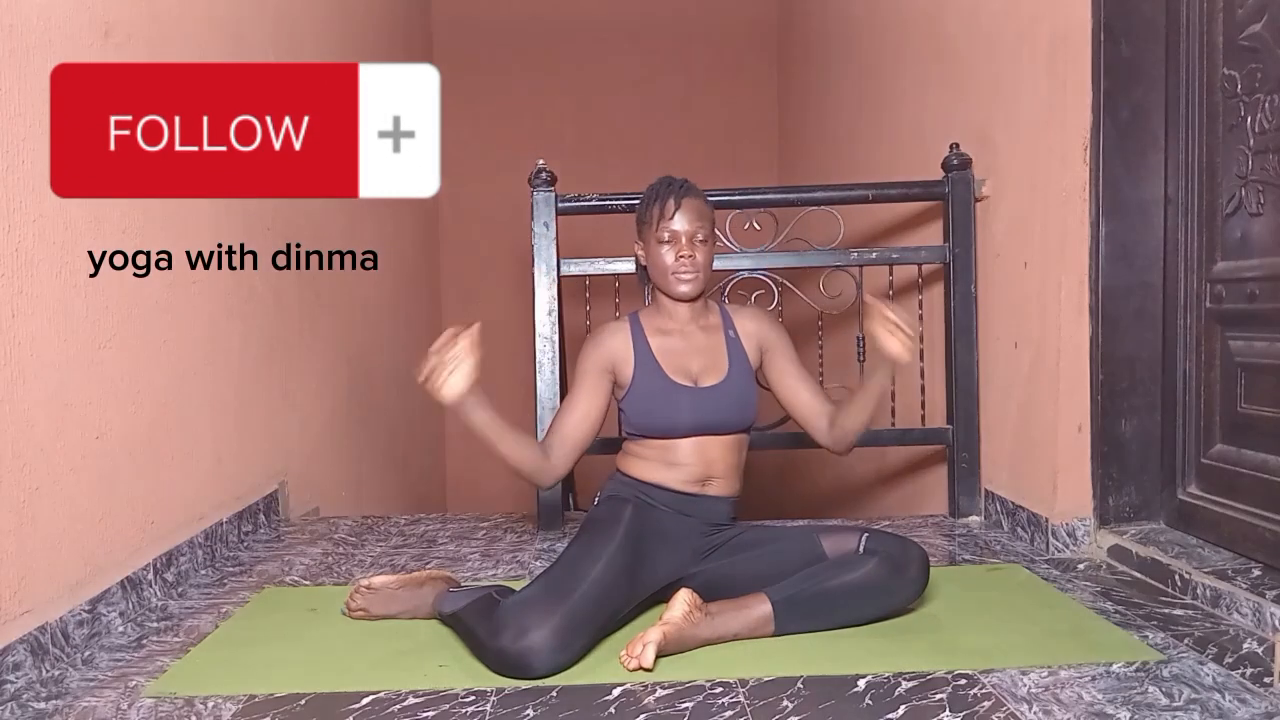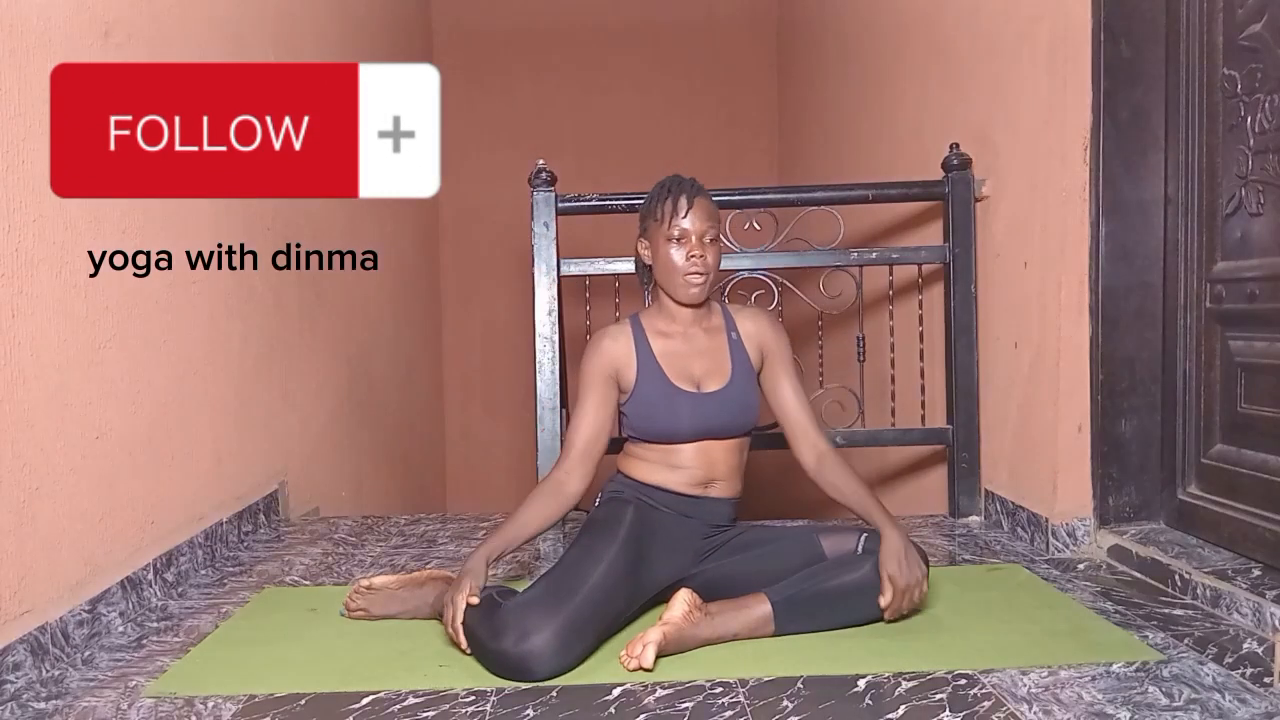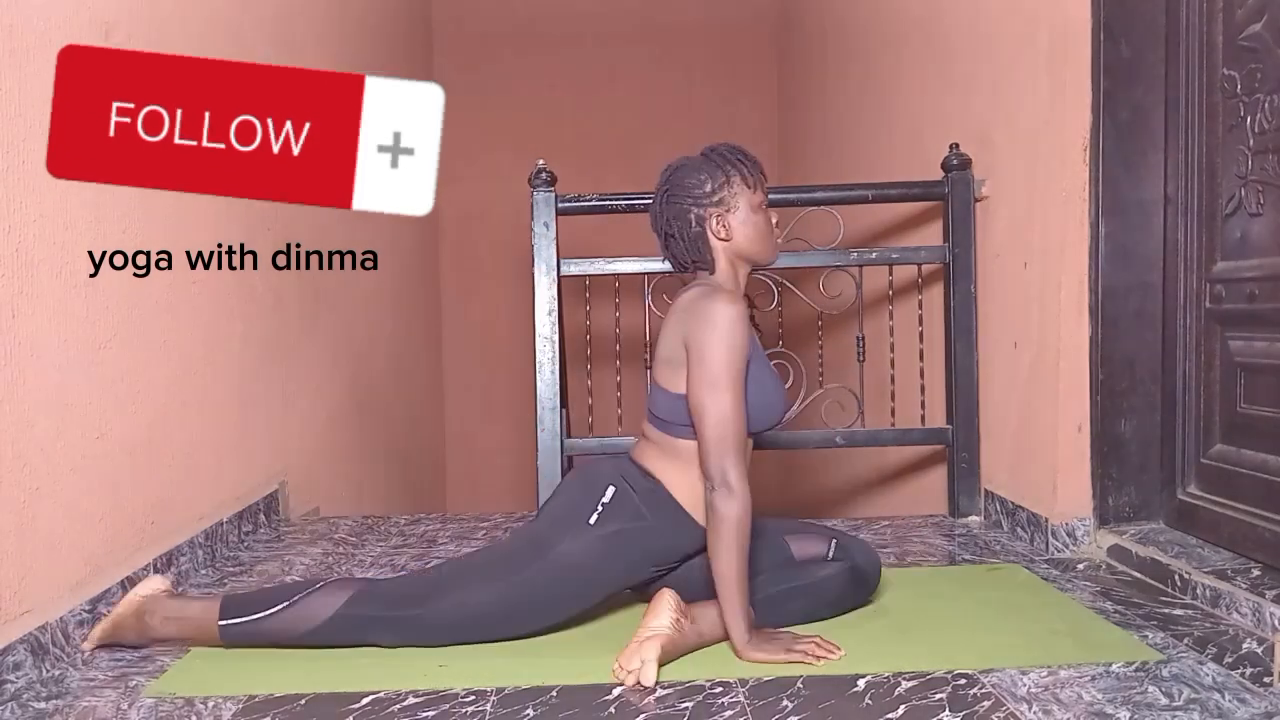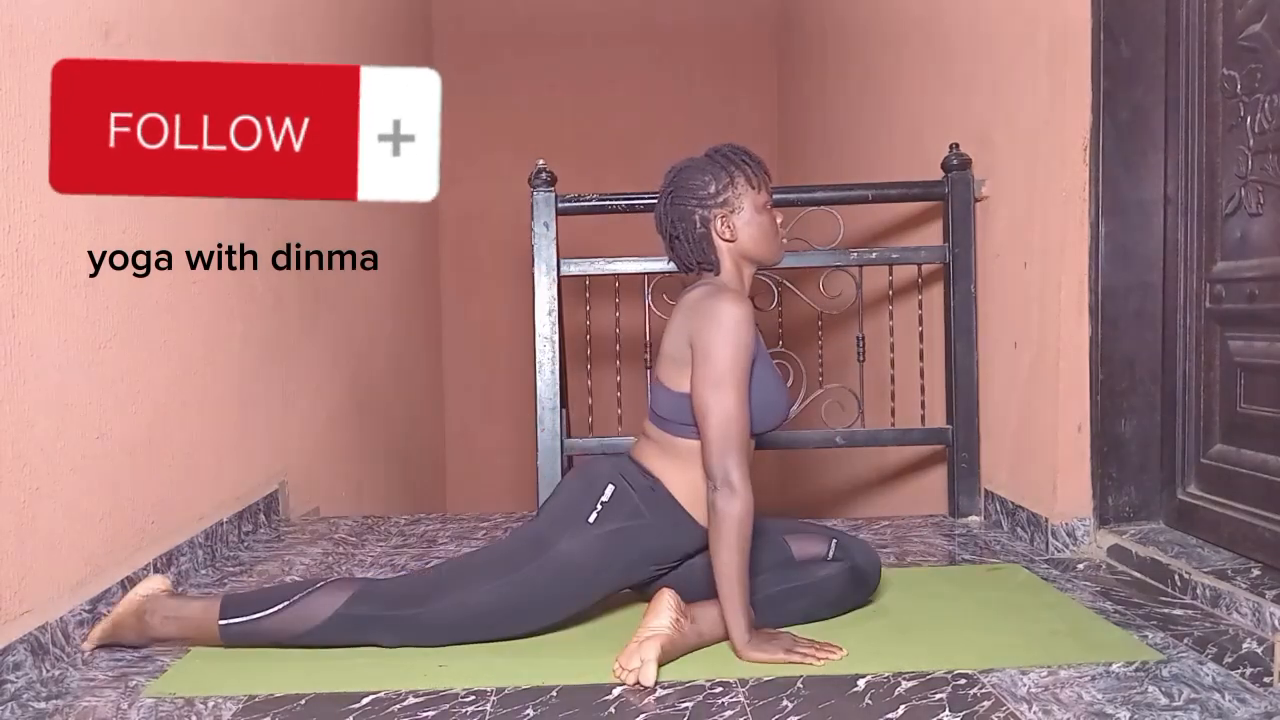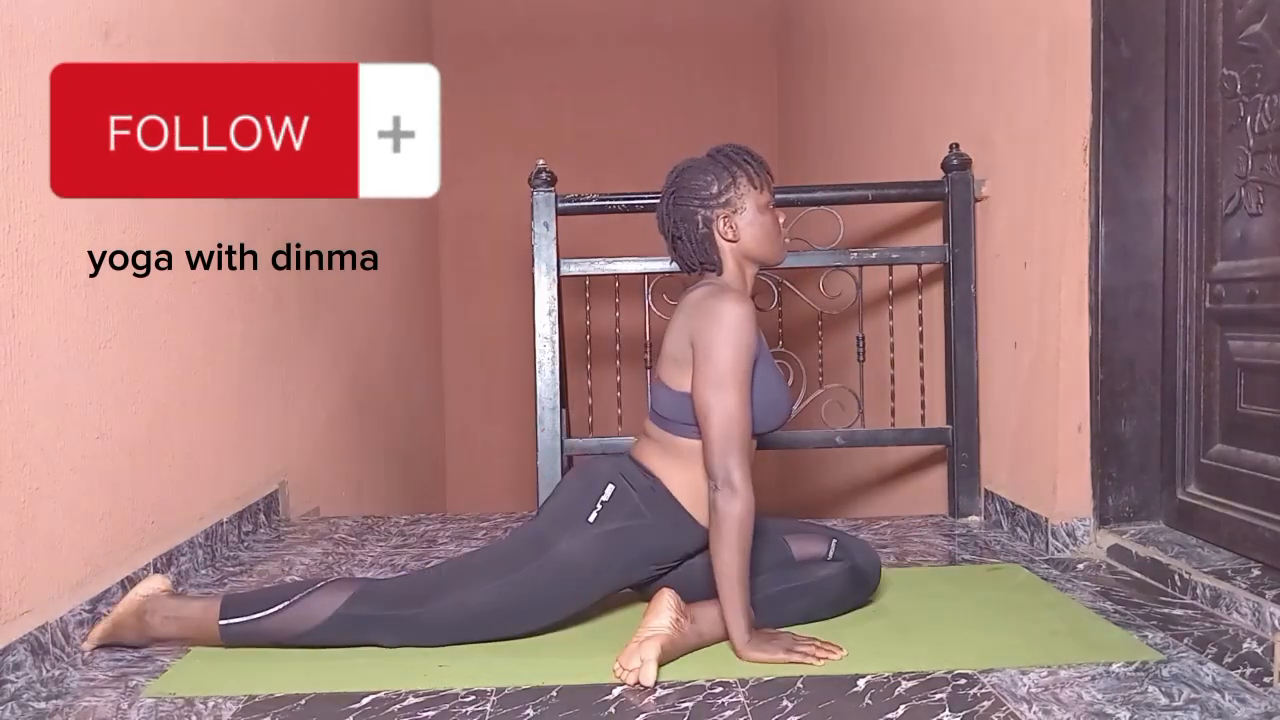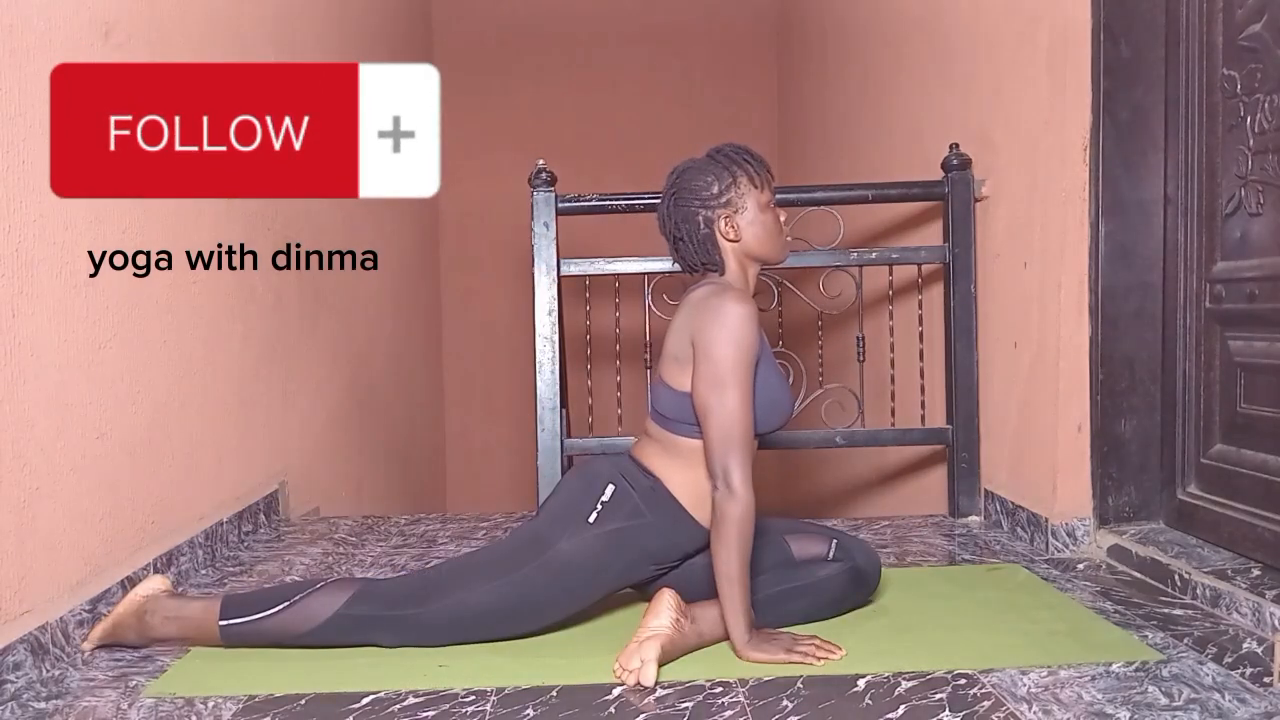
dt=0.3s
person 1, frame 1
left shoulder: (753, 331)
right shoulder: (614, 345)
left elbow: (833, 433)
right elbow: (546, 462)
left wrist: (887, 364)
right wrist: (465, 397)
left hip: (714, 538)
right hip: (632, 521)
left knee: (900, 565)
right knee: (528, 646)
left ankle: (696, 623)
right ankle: (440, 594)
person 1, frame 2
left shoulder: (757, 331)
right shoulder: (616, 347)
left elbow: (815, 451)
right elbow: (569, 476)
left wrist: (891, 528)
right wrist: (480, 557)
left hip: (718, 538)
right hip: (635, 522)
left knee: (885, 568)
right knee: (529, 647)
left ankle: (698, 621)
right ankle: (440, 595)
person 1, frame 3
left shoulder: (712, 305)
right shoulder: (717, 309)
right elbow: (726, 482)
right wrist: (744, 632)
left hip: (659, 533)
right hip: (617, 520)
left knee: (852, 565)
right knee: (402, 608)
left ankle: (684, 619)
right ankle: (173, 614)
person 1, frame 4
left shoulder: (715, 304)
right shoulder: (724, 309)
right elbow: (728, 483)
right wrist: (745, 633)
left hip: (660, 531)
right hip: (617, 519)
left knee: (851, 565)
right knee: (403, 607)
left ankle: (685, 618)
right ankle: (168, 615)
person 1, frame 5
left shoulder: (717, 304)
right shoulder: (725, 309)
right elbow: (729, 484)
right wrist: (746, 634)
left hip: (658, 530)
right hip: (615, 517)
left knee: (851, 564)
right knee: (402, 608)
left ankle: (687, 618)
right ankle: (166, 614)
person 1, frame 6
left shoulder: (719, 303)
right shoulder: (728, 310)
right elbow: (731, 484)
right wrist: (744, 632)
left hip: (662, 531)
right hip: (618, 517)
left knee: (852, 564)
right knee: (404, 607)
left ankle: (684, 617)
right ankle: (168, 616)
